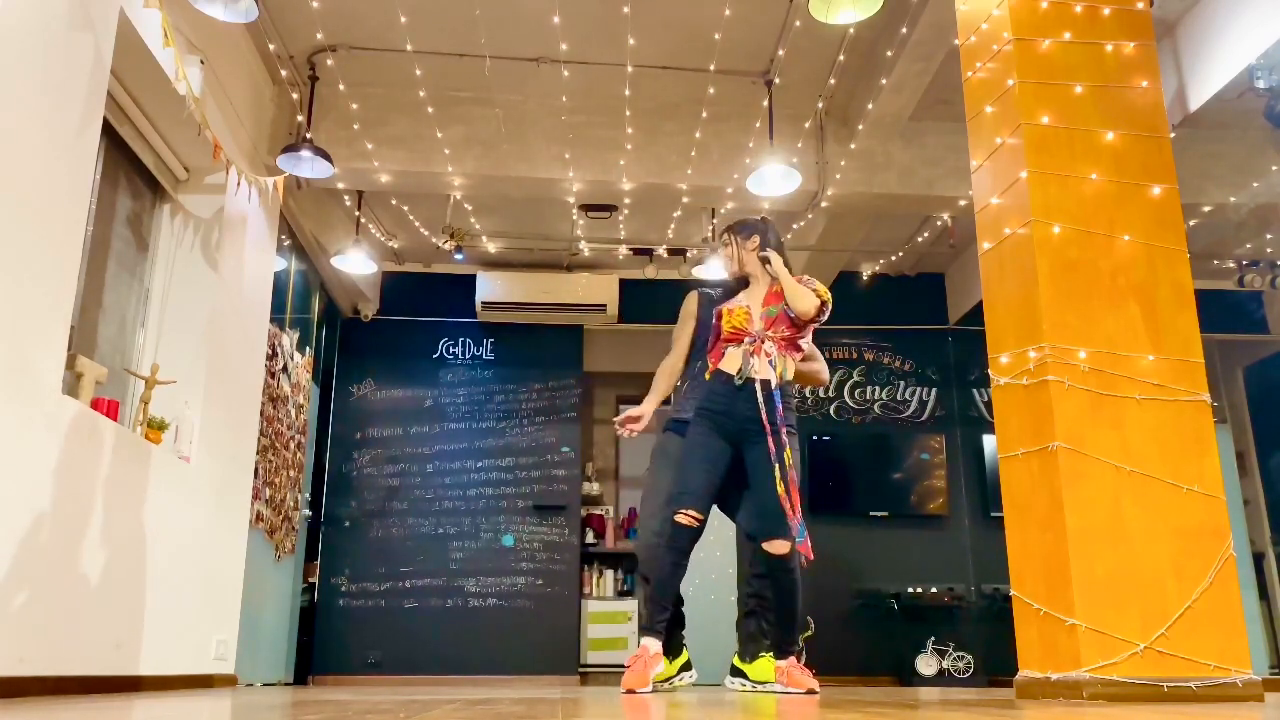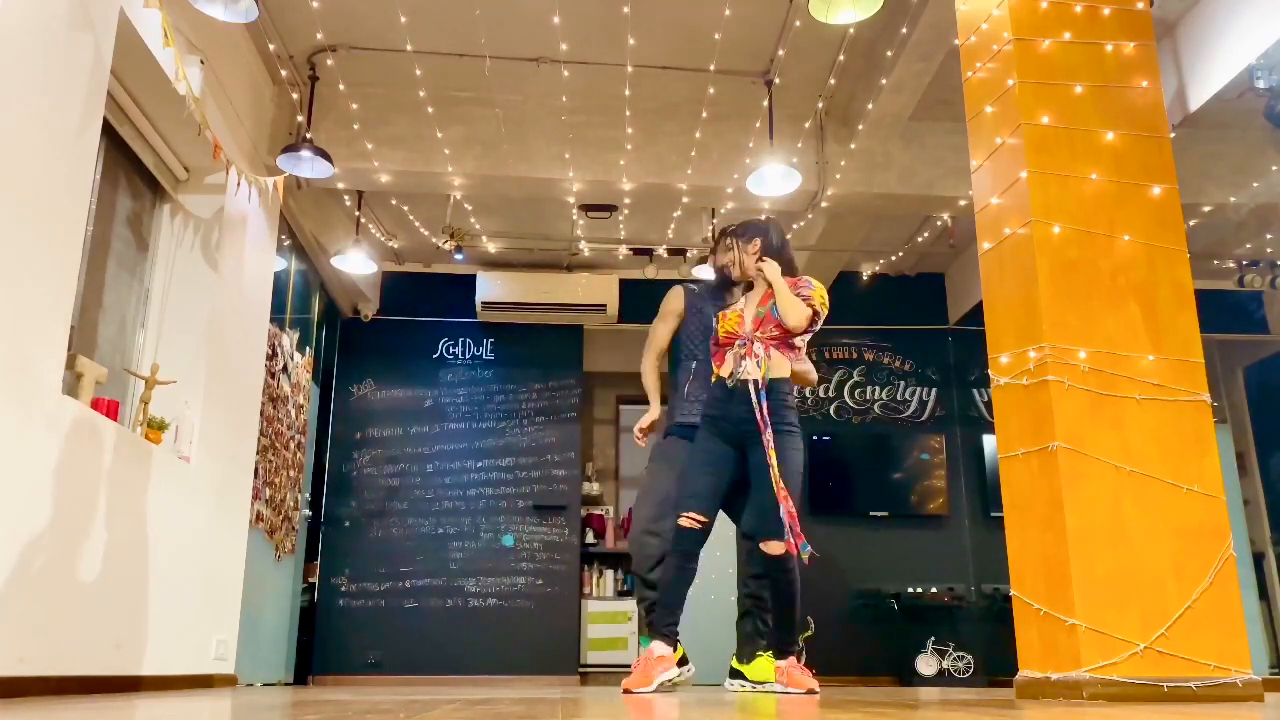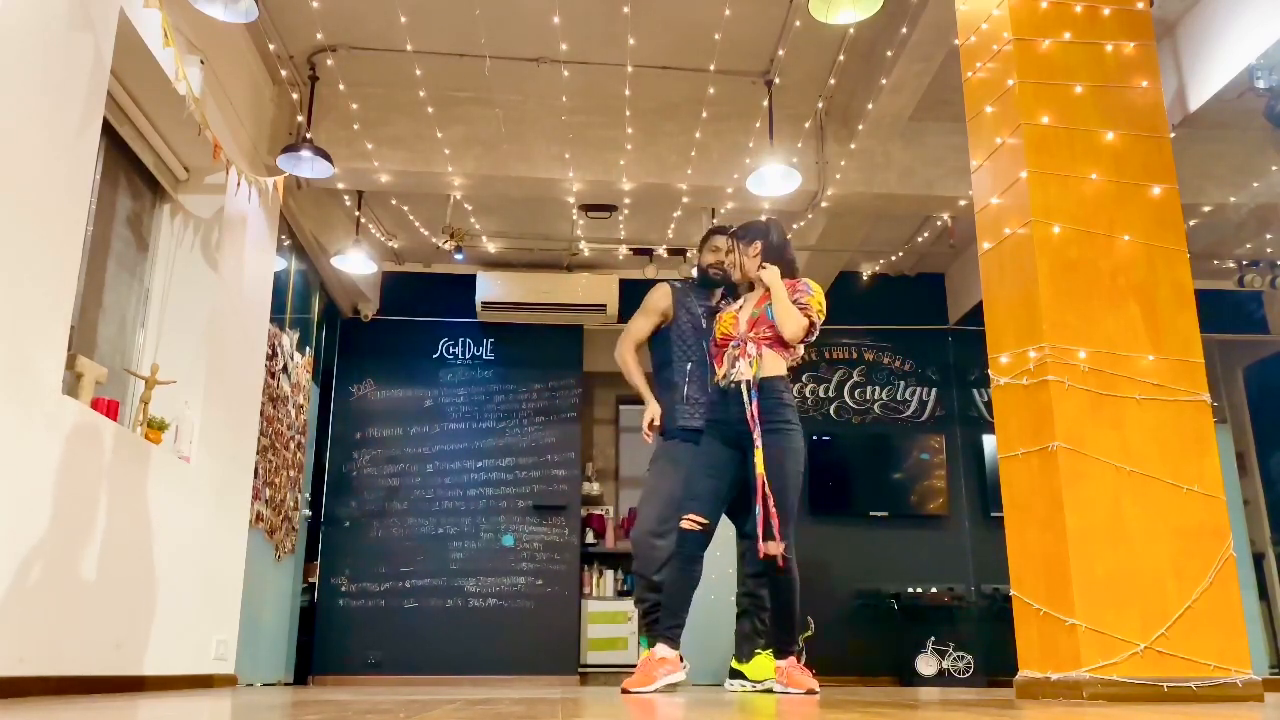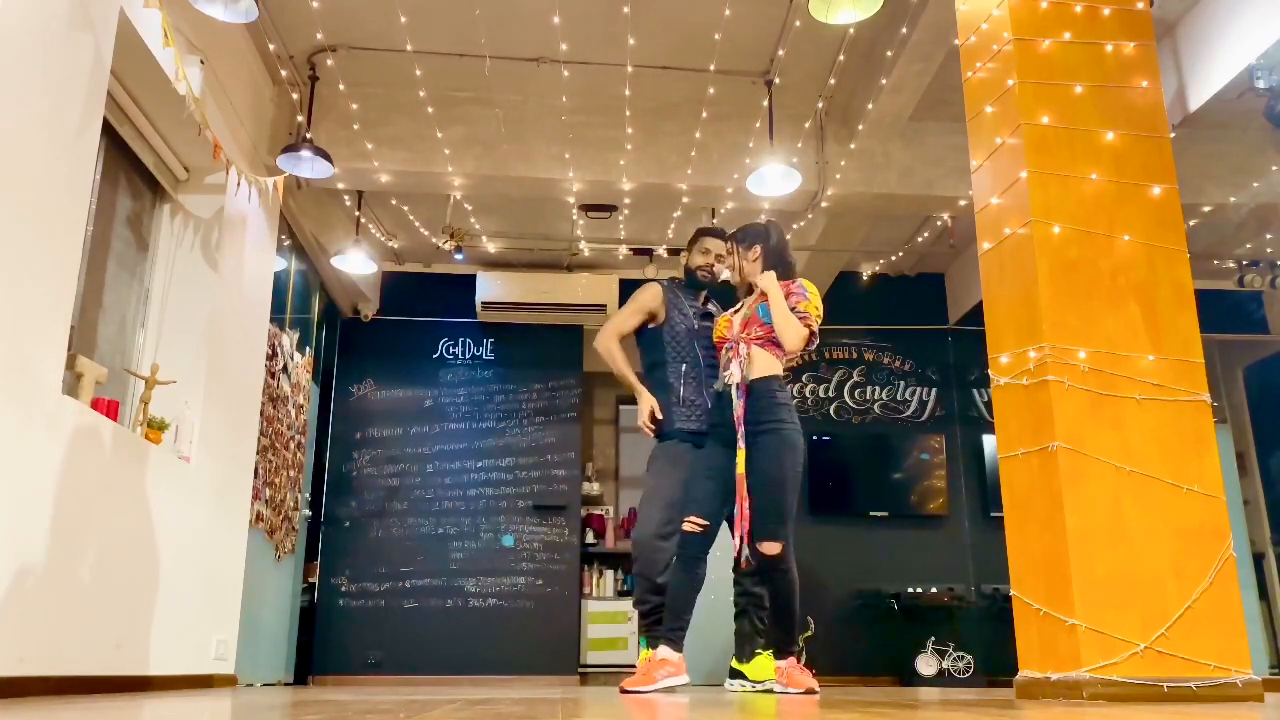
dt=0.2s
person 1, frame 1
left shoulder: (801, 288)
right shoulder: (727, 305)
left elbow: (806, 311)
left wrist: (779, 268)
left hip: (771, 418)
right hip: (715, 413)
left knee: (778, 543)
right knee: (682, 525)
left ankle: (786, 661)
right ankle: (650, 647)
person 1, frame 2
left shoulder: (803, 288)
right shoulder: (731, 308)
left elbow: (796, 322)
left wrist: (776, 277)
left hip: (773, 415)
right hip: (719, 417)
left knee: (776, 543)
right knee: (687, 529)
left ankle: (786, 661)
right ankle: (661, 650)
person 1, frame 3
left shoulder: (801, 290)
right shoulder: (732, 308)
left elbow: (793, 333)
left wrist: (775, 283)
left hip: (772, 414)
right hip: (722, 419)
left knee: (775, 543)
right knee: (690, 532)
left ankle: (787, 661)
right ankle: (665, 653)
person 1, frame 4
left shoulder: (797, 291)
right shoulder: (735, 311)
left elbow: (794, 342)
left wrist: (771, 288)
left hip: (769, 415)
right hip: (724, 422)
left knee: (771, 544)
right knee: (693, 535)
left ankle: (787, 661)
right ankle: (669, 655)
person 2, frame 1
right shoulder: (701, 301)
left elbow: (820, 373)
right elbow: (676, 359)
right wrist: (648, 406)
right hip: (685, 432)
right knee: (655, 534)
left ankle: (752, 655)
right ankle: (671, 653)
person 2, frame 2
right shoulder: (685, 297)
left elbow: (808, 374)
right elbow: (651, 354)
right wrist: (655, 405)
right hip: (684, 435)
right knee: (647, 531)
left ankle: (750, 657)
right ankle: (667, 646)
person 2, frame 3
right shoulder: (669, 296)
right elbow: (626, 347)
right wrist: (649, 400)
right hip: (683, 439)
left knee: (759, 540)
right knee: (651, 535)
left ankle: (749, 656)
person 2, frame 4
left shoulder: (720, 317)
right shoulder: (659, 296)
right elbow: (606, 339)
right wrist: (640, 391)
right hip: (679, 441)
right knee: (651, 537)
left ankle: (749, 657)
right ankle: (658, 649)
